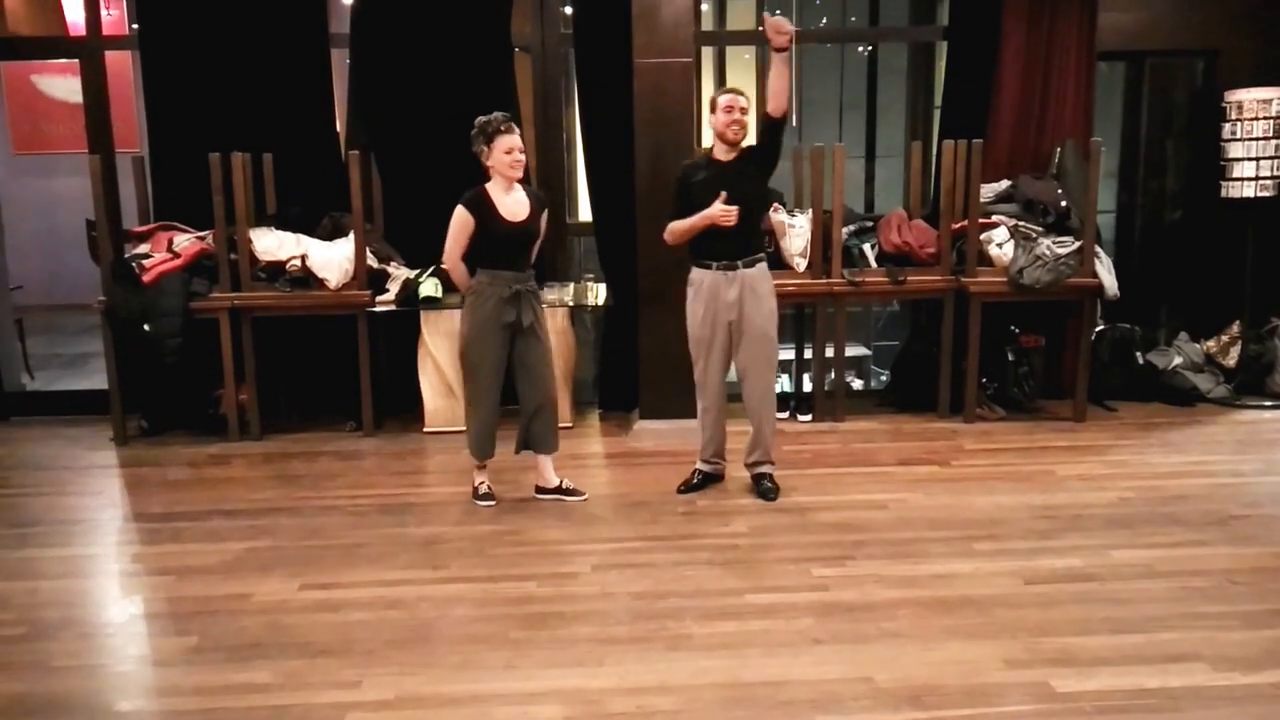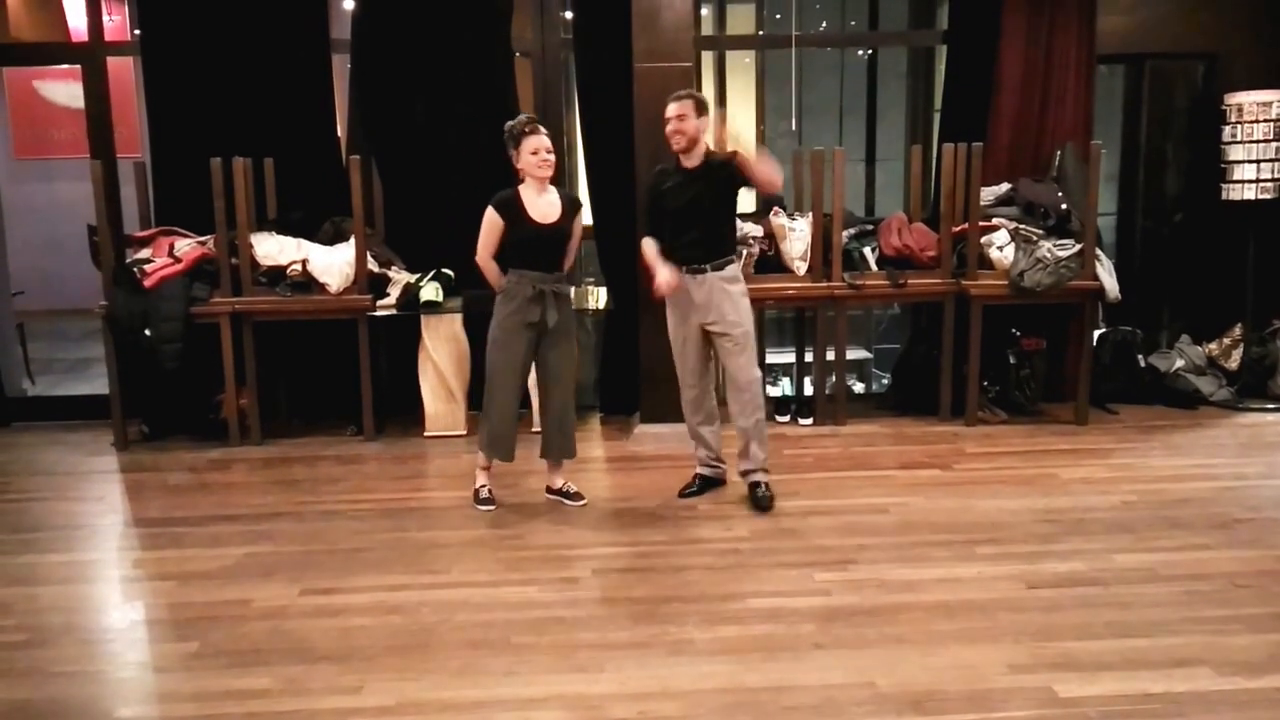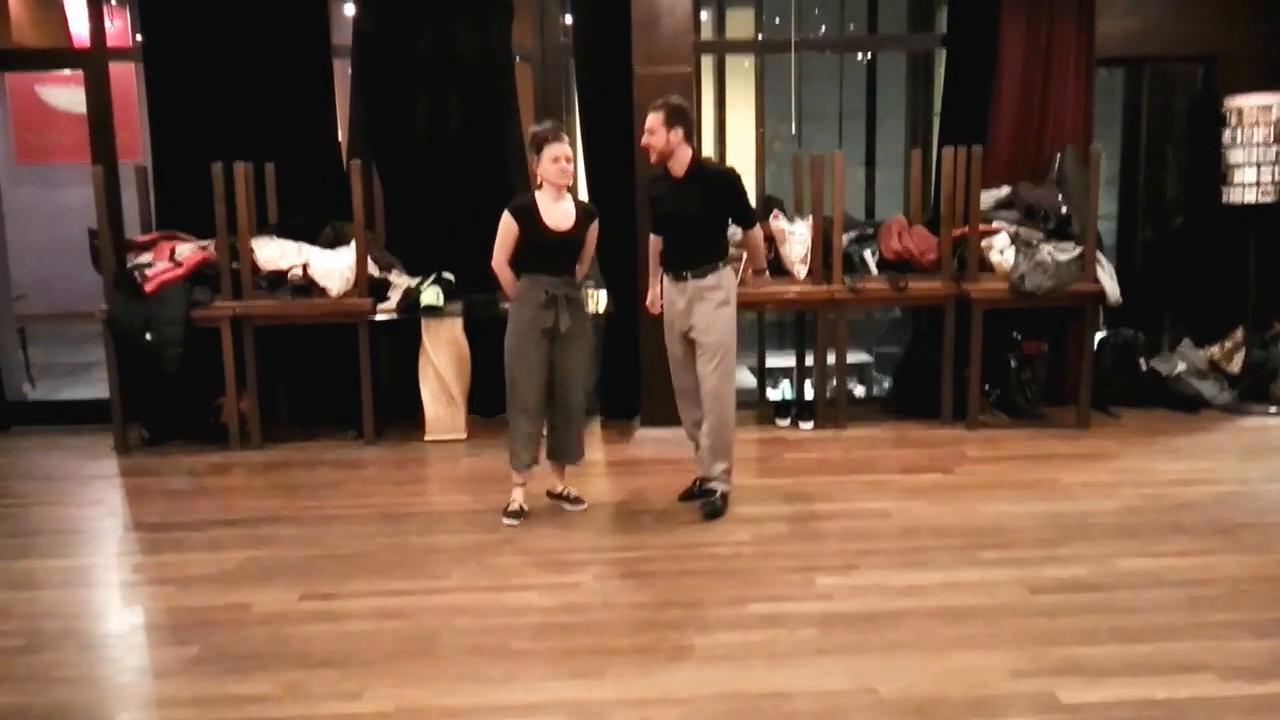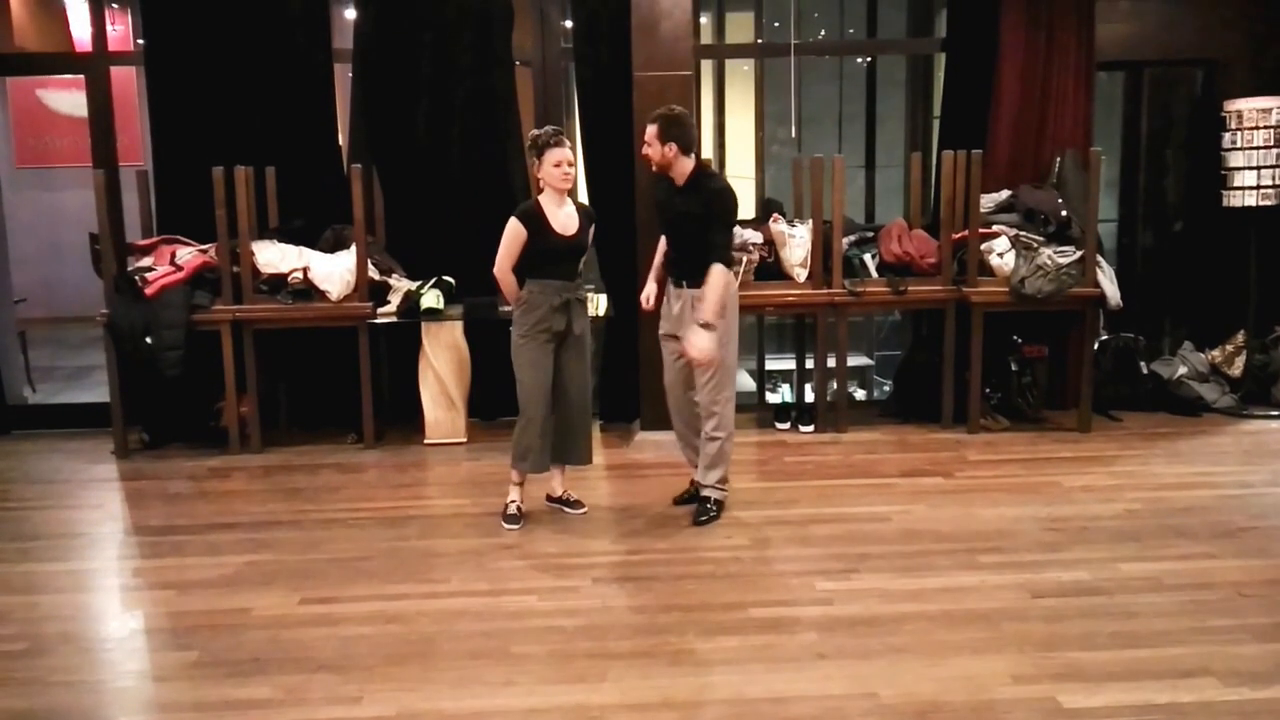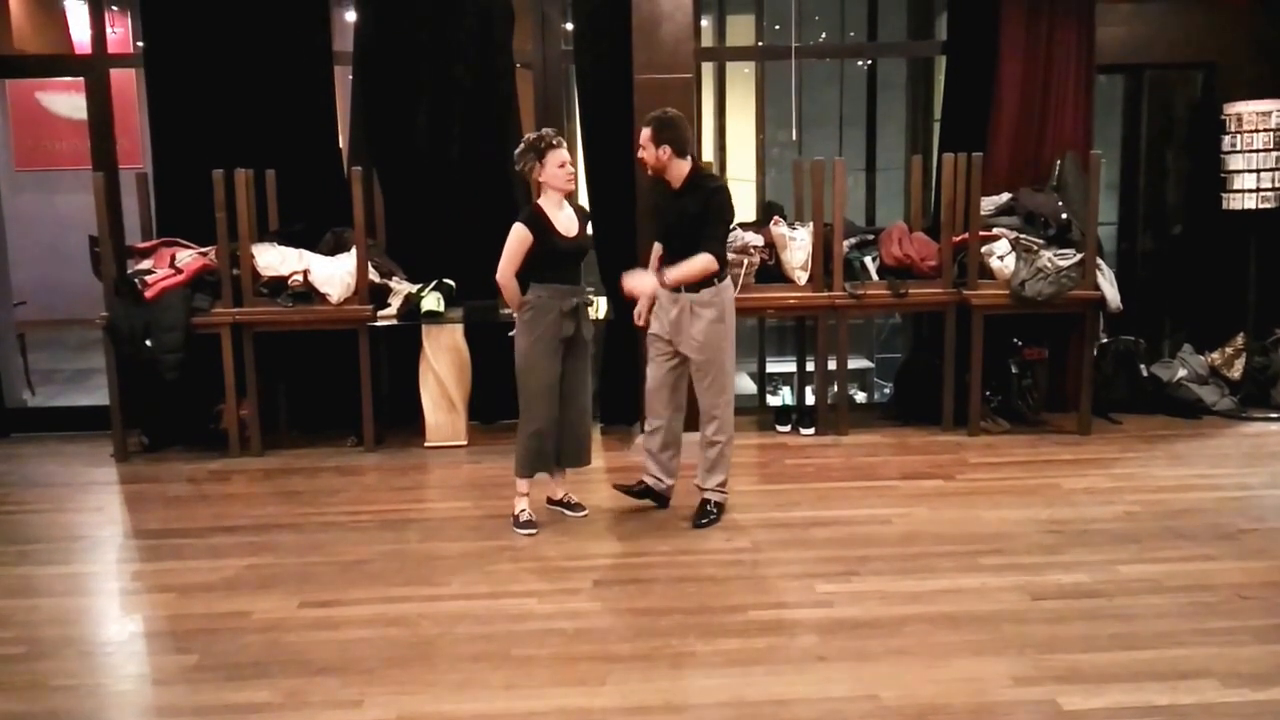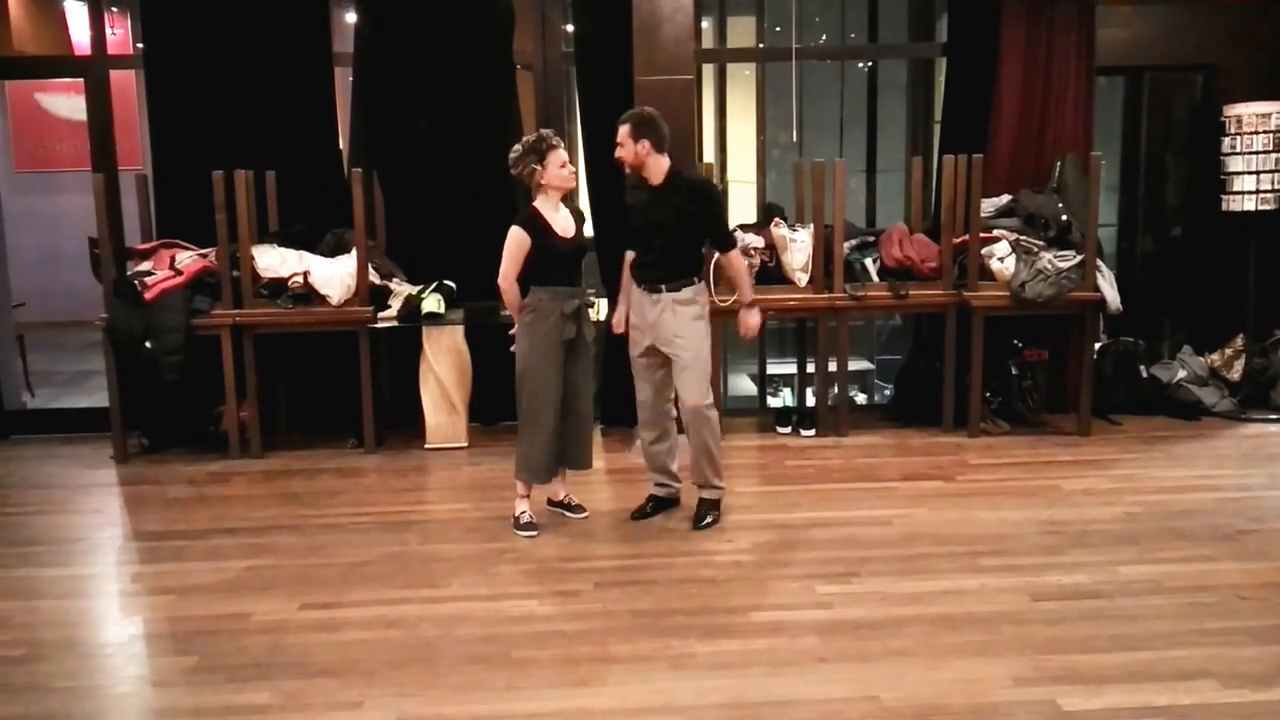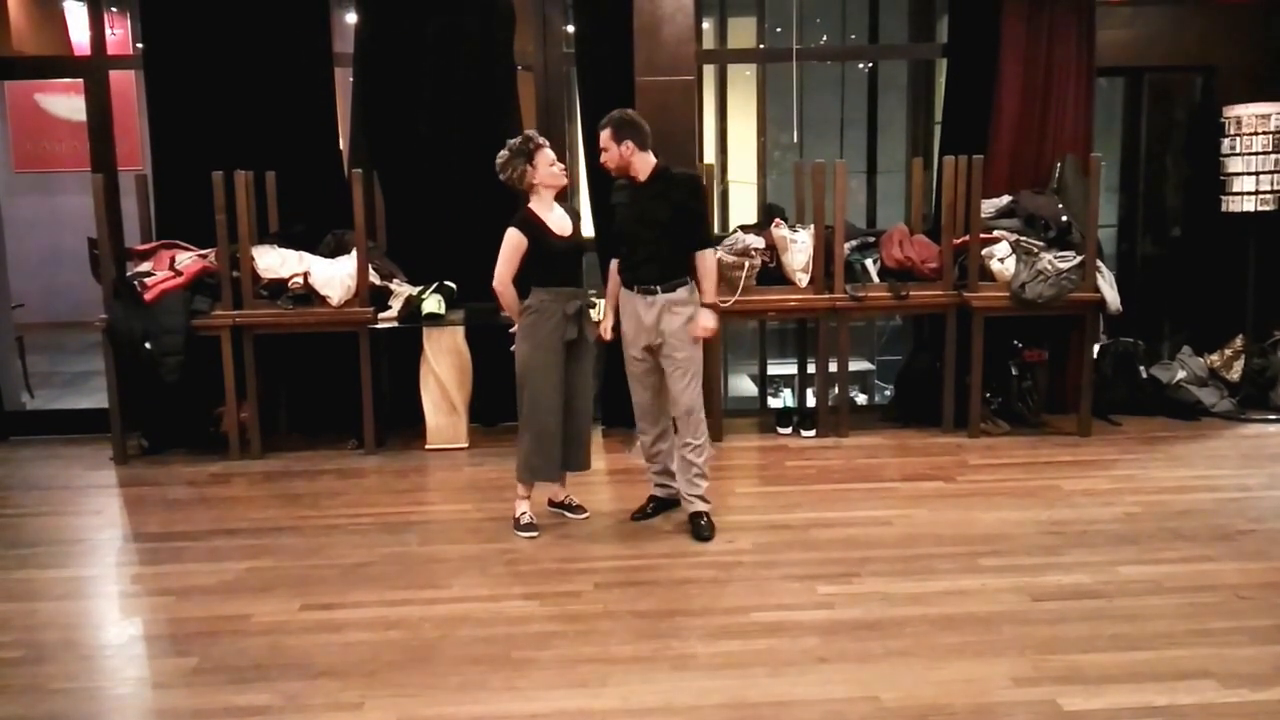
dt=0.4s
person 1, frame 1
left shoulder: (759, 161)
right shoulder: (691, 172)
left elbow: (778, 110)
right elbow: (670, 235)
left wrist: (780, 52)
right wrist: (706, 216)
left hip: (752, 278)
right hip: (705, 281)
left knee: (759, 381)
right knee: (708, 382)
left ankle: (761, 464)
right ankle: (710, 463)
person 1, frame 2
left shoulder: (726, 165)
right shoulder: (662, 179)
left elbow: (773, 182)
right elbow: (649, 236)
left wrist: (736, 147)
right wrist: (659, 269)
left hip: (724, 281)
right hip: (682, 291)
left knee: (744, 379)
right knee: (692, 384)
left ankle: (755, 472)
right ankle: (709, 466)
person 1, frame 3
left shoulder: (719, 178)
right shoulder: (656, 183)
left elbow: (750, 226)
left wrist: (760, 271)
right wrist: (654, 286)
left hip: (712, 287)
right hip: (673, 288)
left knee: (716, 387)
right knee: (686, 388)
left ankle: (718, 480)
right ankle: (706, 469)
person 1, frame 4
left shoulder: (716, 192)
right shoulder: (664, 186)
left elbow: (720, 262)
left wrist: (706, 326)
right wrist: (653, 279)
left hip: (708, 296)
right hip: (674, 294)
left knee: (713, 399)
right knee: (677, 394)
left ankle: (713, 488)
right ankle: (700, 475)
person 1, frame 5
left shoulder: (713, 192)
right shoulder: (661, 188)
left elbow: (710, 258)
left wrist: (658, 279)
right wrist: (649, 293)
left hip: (706, 301)
right hip: (669, 300)
left knee: (714, 402)
right knee: (658, 394)
left ankle: (713, 491)
right ankle: (657, 480)
person 1, frame 6
left shoulder: (697, 190)
right shoulder: (632, 190)
left elbow: (727, 248)
left wrist: (748, 303)
right wrist: (622, 303)
left hip: (684, 302)
right hip: (642, 302)
left knee: (695, 401)
right knee: (649, 406)
left ankle: (710, 490)
right ankle: (664, 488)
person 1, frame 7
left shoulder: (684, 185)
right shoulder: (618, 193)
left elbow: (704, 248)
left wrist: (708, 306)
right wrist: (609, 310)
left hip: (676, 302)
right hip: (633, 304)
left knee: (687, 406)
right knee: (646, 406)
left ankle: (696, 502)
right ankle: (664, 487)
person 2, frame 1
left shoulder: (537, 201)
right shoulder: (474, 202)
right elbow: (452, 259)
right wrist: (479, 293)
left hip: (527, 298)
right hip: (488, 302)
left knee: (541, 386)
right knee: (484, 390)
left ankle: (546, 477)
right ankle: (480, 474)
person 2, frame 2
left shoulder: (570, 203)
right shoulder: (504, 204)
right elbow: (484, 257)
right wrist: (513, 290)
left hip: (558, 302)
right hip: (516, 302)
left knee: (560, 390)
right knee: (503, 389)
left ankle: (556, 478)
right ankle: (482, 476)
person 2, frame 3
left shoulder: (586, 213)
right shoulder: (520, 209)
right elbow: (500, 263)
right wrist: (527, 296)
left hip: (571, 308)
right hip: (530, 309)
left knee: (570, 396)
right knee: (526, 399)
left ankle: (558, 482)
right ankle: (517, 490)
person 2, frame 4
left shoulder: (586, 215)
right shoulder: (527, 215)
right elbow: (502, 269)
right wrist: (524, 305)
left hip: (574, 311)
right hip: (536, 314)
left knee: (574, 400)
right knee: (535, 403)
left ankle: (557, 486)
right ankle: (515, 491)
person 2, frame 5
left shoulder: (581, 215)
right shoulder: (531, 219)
right elbow: (505, 276)
right wrist: (525, 314)
left hip: (576, 315)
right hip: (542, 317)
left knee: (574, 404)
right knee: (538, 408)
left ankle: (558, 489)
right ankle: (522, 499)
person 2, frame 6
left shoulder: (576, 215)
right shoulder: (527, 222)
right elbow: (506, 281)
right wrist: (523, 319)
left hip: (576, 316)
right hip: (543, 319)
left knee: (576, 405)
right knee: (538, 408)
left ankle: (558, 490)
right ankle: (522, 501)
person 2, frame 7
left shoulder: (570, 215)
right shoulder: (524, 223)
right elbow: (501, 283)
left wrist: (578, 310)
right wrist: (522, 321)
left hip: (577, 317)
right hip: (544, 319)
left knee: (576, 406)
right knee: (540, 410)
left ankle: (559, 491)
right ankle: (523, 502)
